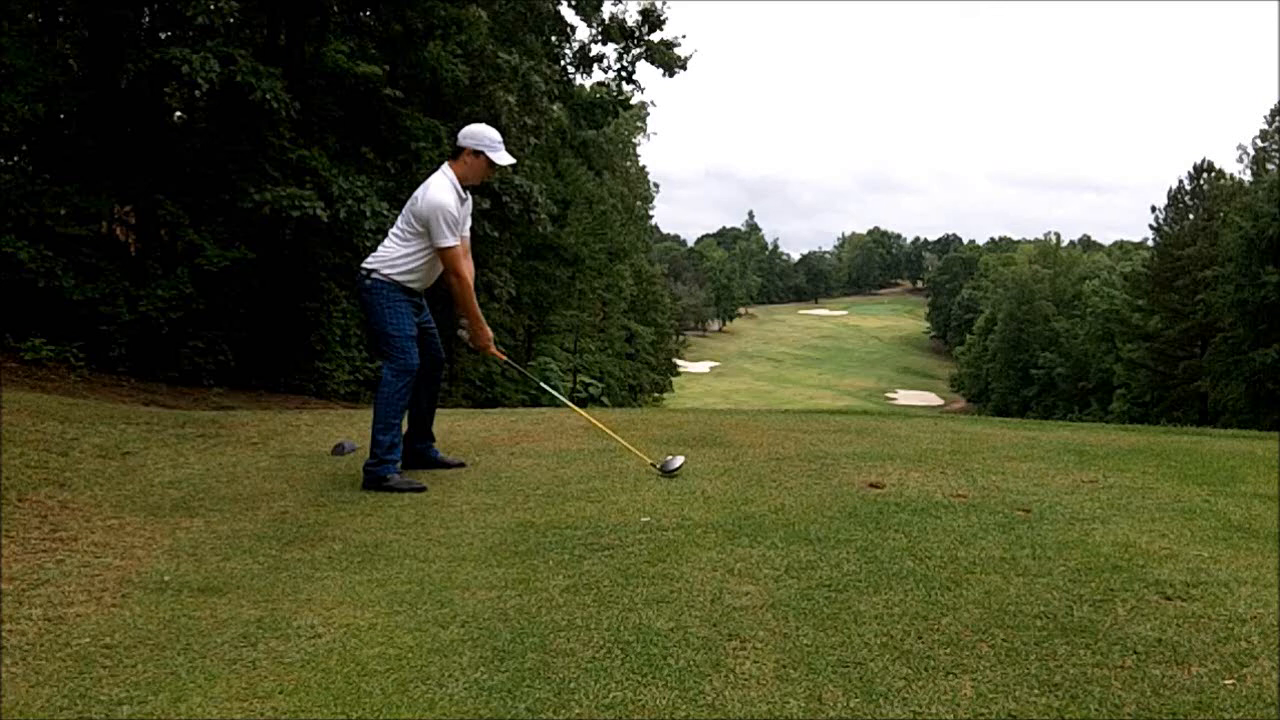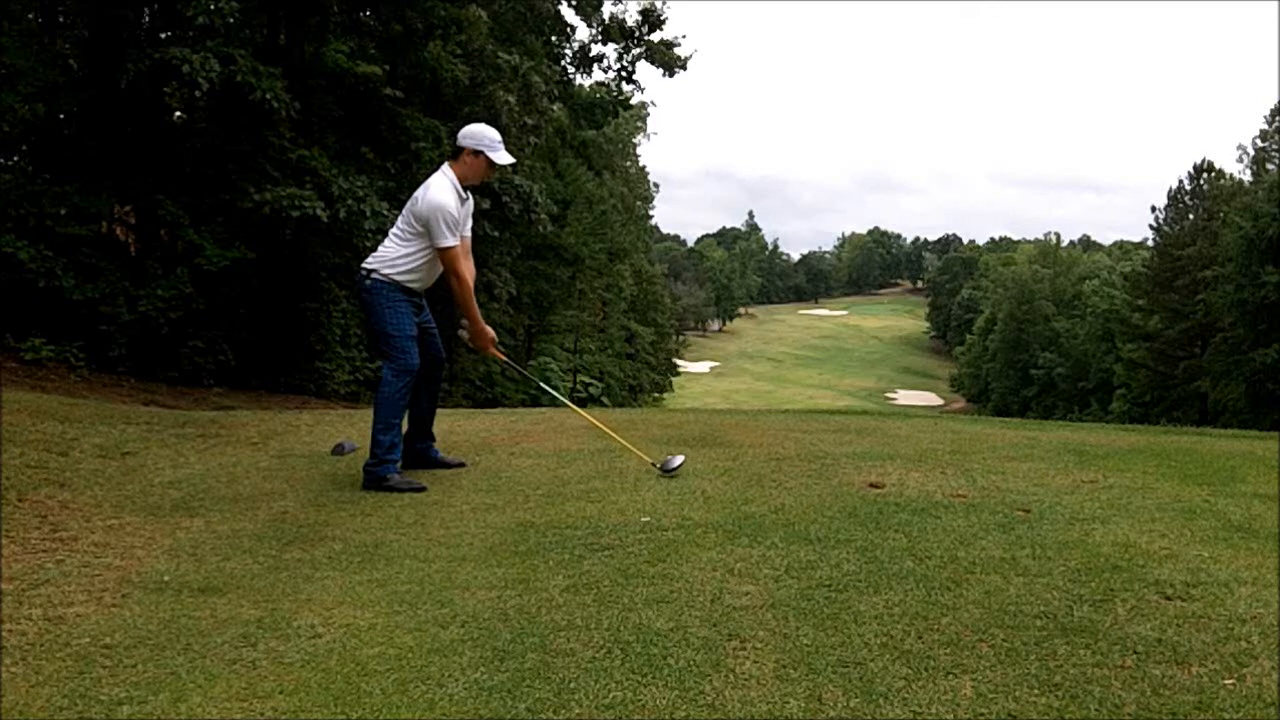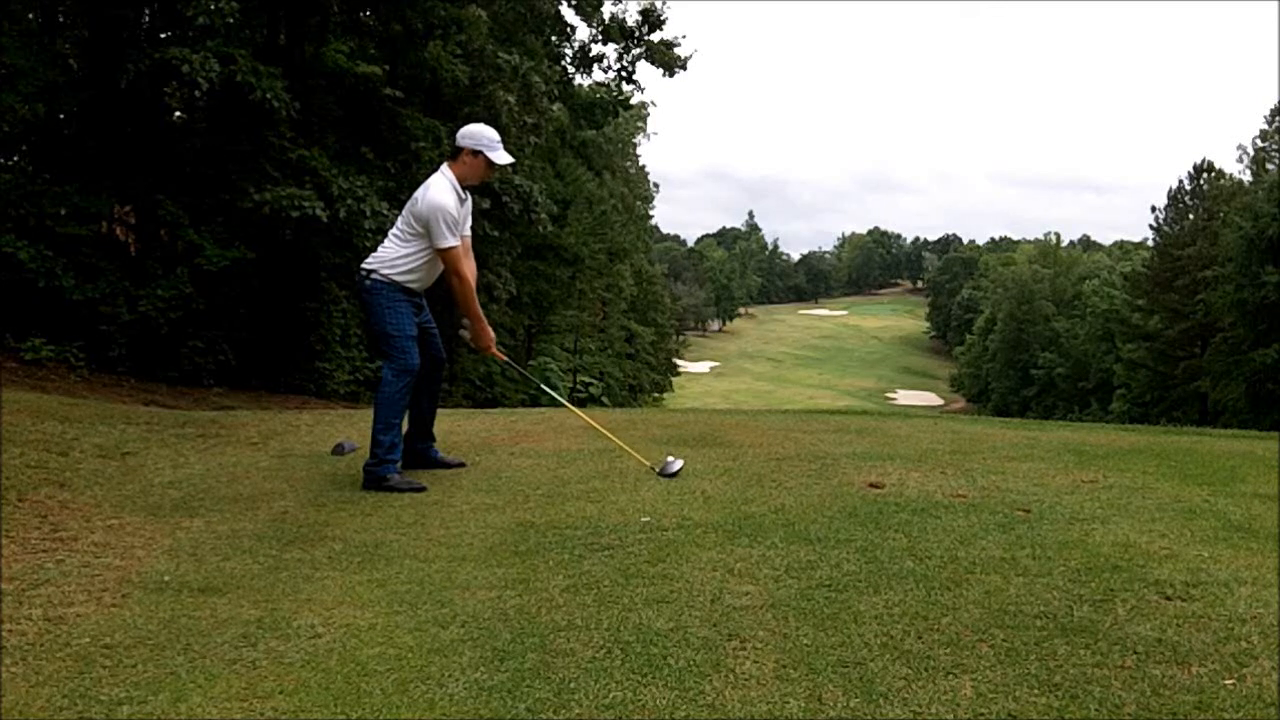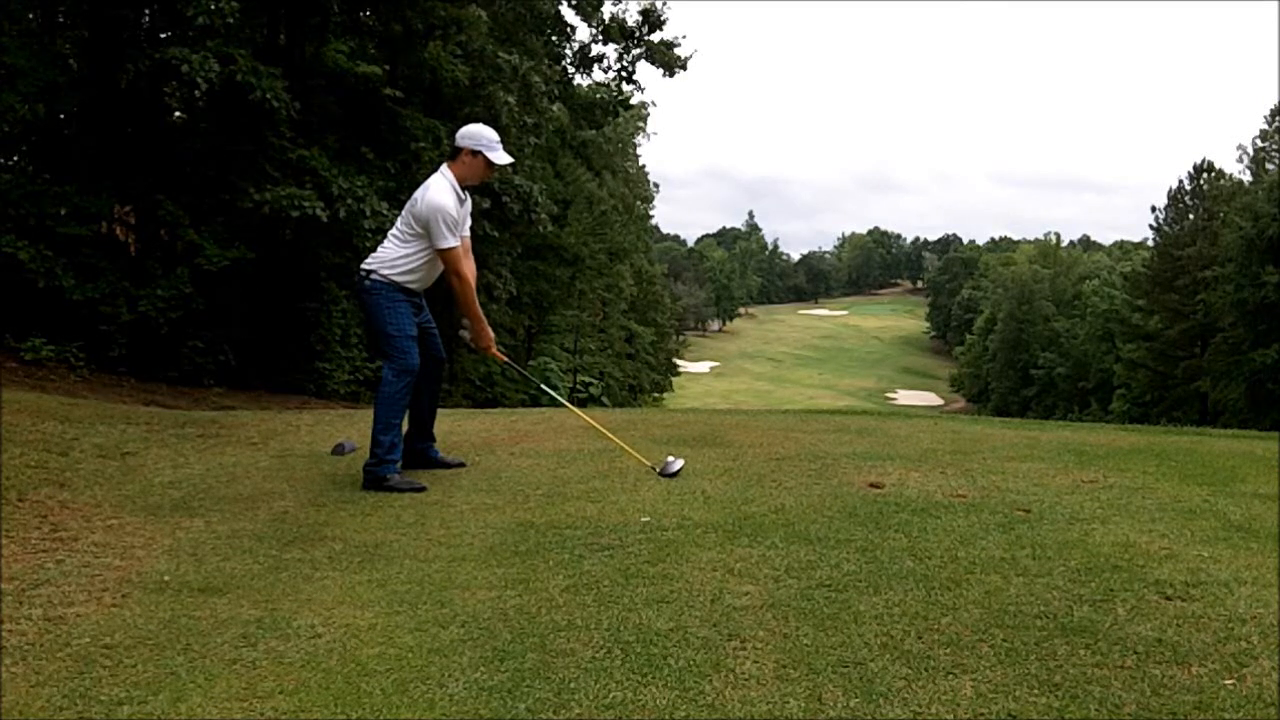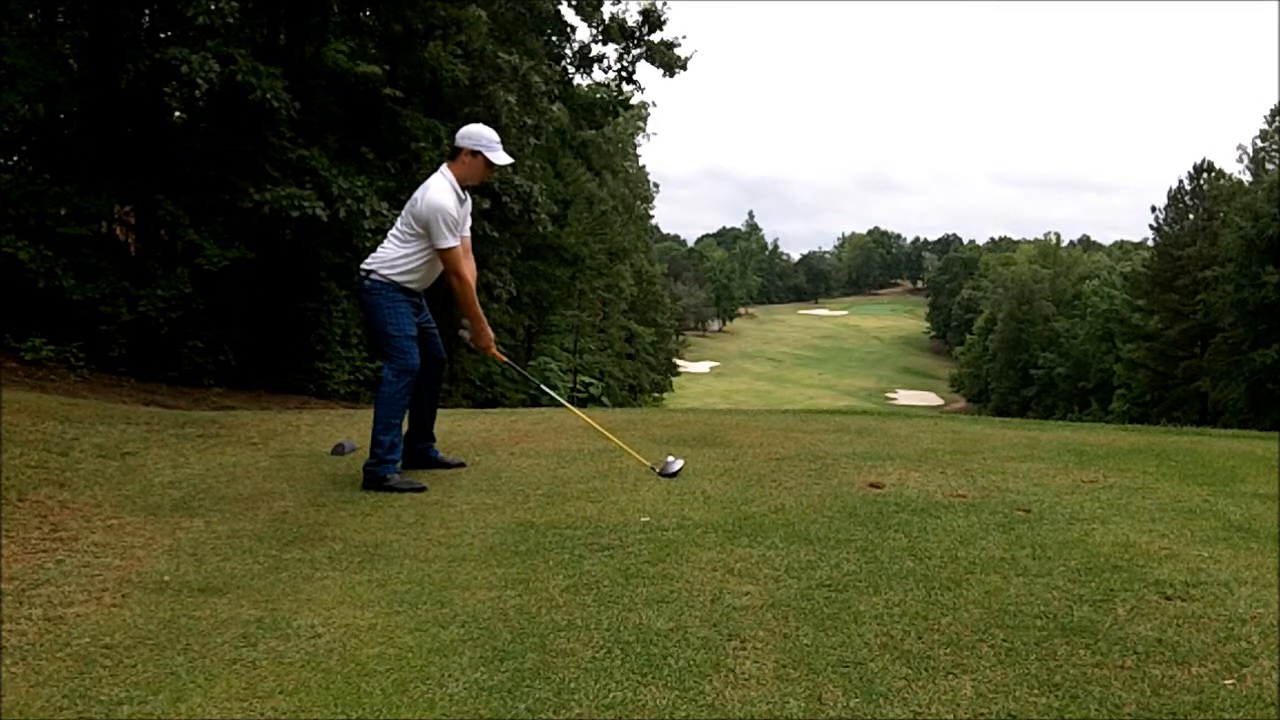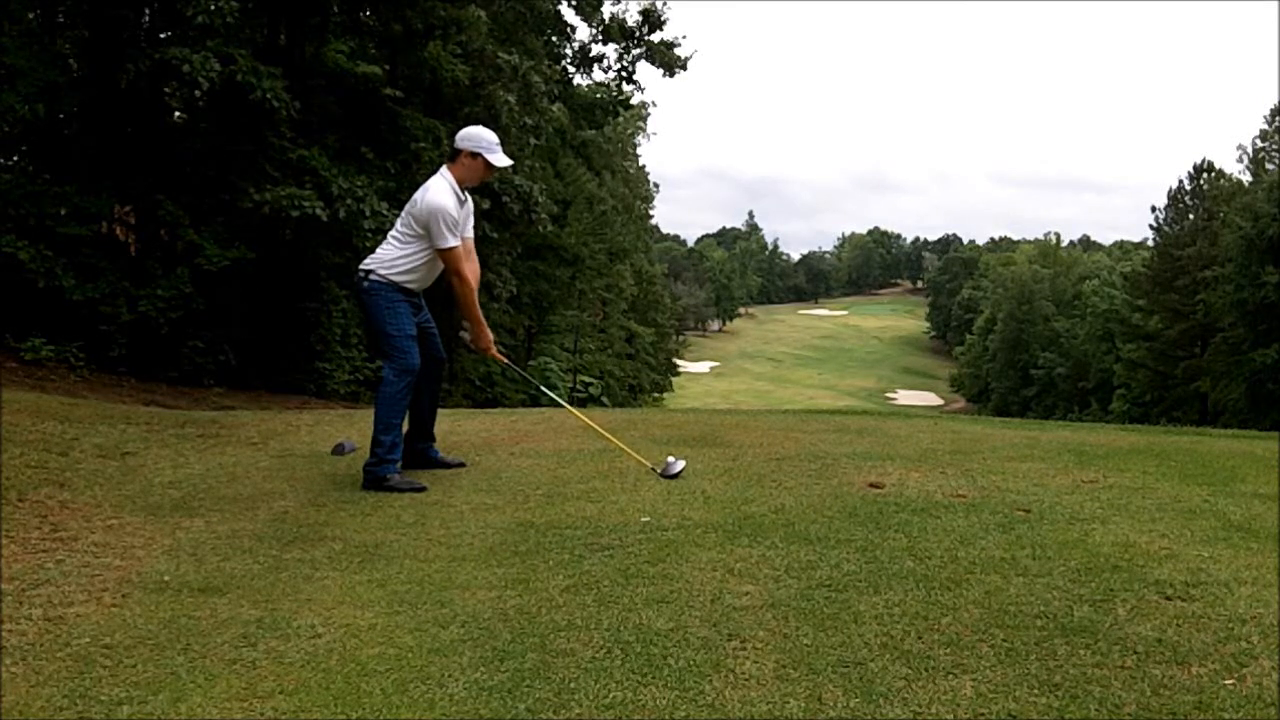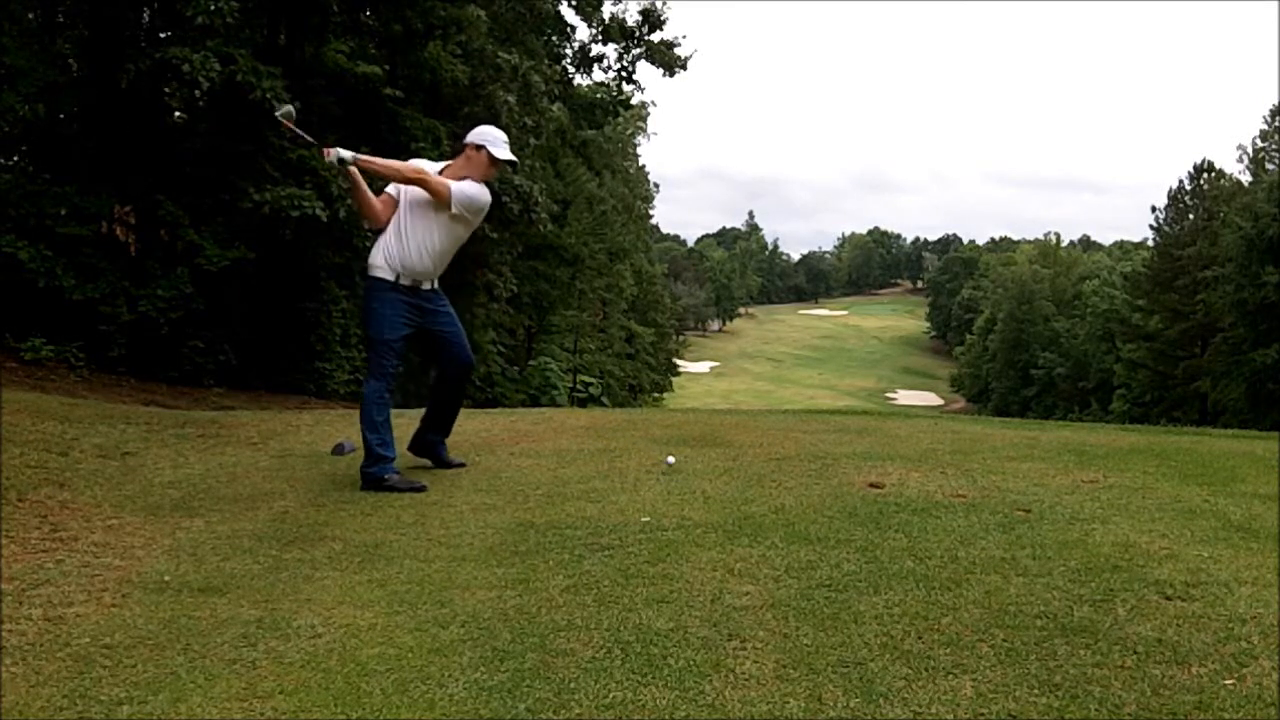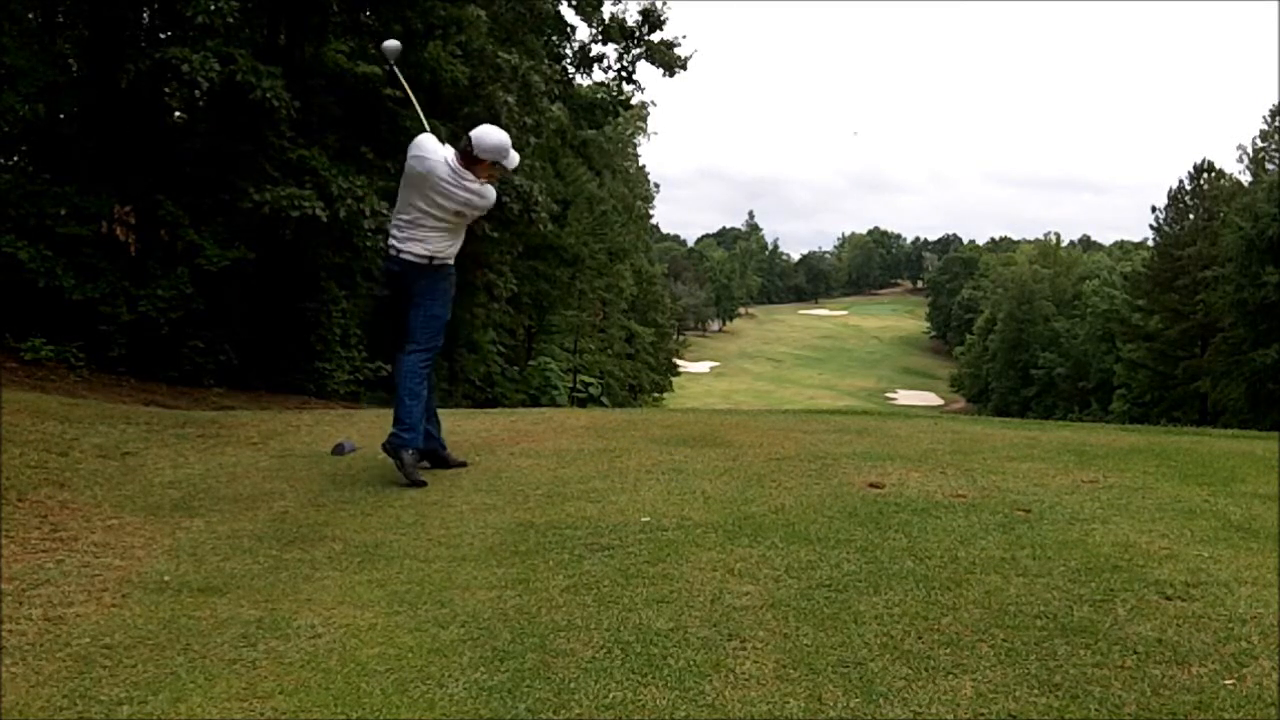
dt=0.5s
person 1, frame 1
left shoulder: (461, 195)
right shoulder: (440, 198)
left elbow: (464, 261)
right elbow: (455, 272)
left wrist: (468, 319)
right wrist: (478, 326)
left hip: (409, 289)
right hip: (385, 286)
left knee: (431, 362)
right knee: (403, 365)
left ankle: (418, 448)
right ankle: (381, 468)
person 1, frame 2
left shoulder: (462, 196)
right shoulder: (440, 199)
left elbow: (465, 262)
right elbow: (454, 273)
left wrist: (469, 320)
right wrist: (478, 326)
left hip: (409, 290)
right hip: (385, 286)
left knee: (432, 362)
right knee: (403, 366)
left ankle: (418, 448)
right ankle: (381, 468)
person 1, frame 3
left shoulder: (461, 196)
right shoulder: (440, 199)
left elbow: (466, 261)
right elbow: (456, 273)
left wrist: (471, 320)
right wrist: (480, 326)
left hip: (408, 289)
right hip: (385, 286)
left knee: (432, 362)
right knee: (403, 366)
left ankle: (418, 448)
right ankle: (381, 468)
person 1, frame 4
left shoulder: (460, 196)
right shoulder: (440, 199)
left elbow: (466, 261)
right elbow: (456, 274)
left wrist: (471, 319)
right wrist: (480, 326)
left hip: (408, 290)
right hip: (385, 287)
left knee: (432, 361)
right knee: (404, 366)
left ankle: (418, 449)
right ankle: (381, 468)
person 1, frame 5
left shoulder: (461, 196)
right shoulder: (440, 200)
left elbow: (466, 261)
right elbow: (456, 274)
left wrist: (471, 320)
right wrist: (480, 327)
left hip: (409, 290)
right hip: (385, 287)
left knee: (432, 362)
right knee: (404, 366)
left ankle: (419, 449)
right ankle: (381, 469)
person 1, frame 6
left shoulder: (463, 199)
right shoulder: (439, 201)
left elbow: (471, 262)
right elbow: (457, 273)
left wrist: (471, 321)
right wrist: (479, 328)
left hip: (408, 291)
right hip: (383, 287)
left knee: (433, 362)
right knee: (404, 367)
left ankle: (419, 449)
right ankle: (381, 468)
person 1, frame 7
left shoulder: (477, 198)
right shoulder: (414, 174)
left elbow: (417, 176)
right elbow: (379, 218)
left wrist: (358, 160)
right wrist: (354, 175)
left hip: (427, 291)
right hip: (387, 288)
left knee: (460, 363)
right knee: (382, 373)
left ankle: (429, 442)
right ankle: (377, 469)
person 1, frame 8
left shoulder: (423, 148)
right shoulder: (483, 196)
left hip: (398, 264)
right hip: (430, 272)
left knee: (414, 351)
right knee: (419, 353)
left ankle: (428, 443)
right ankle: (406, 441)
